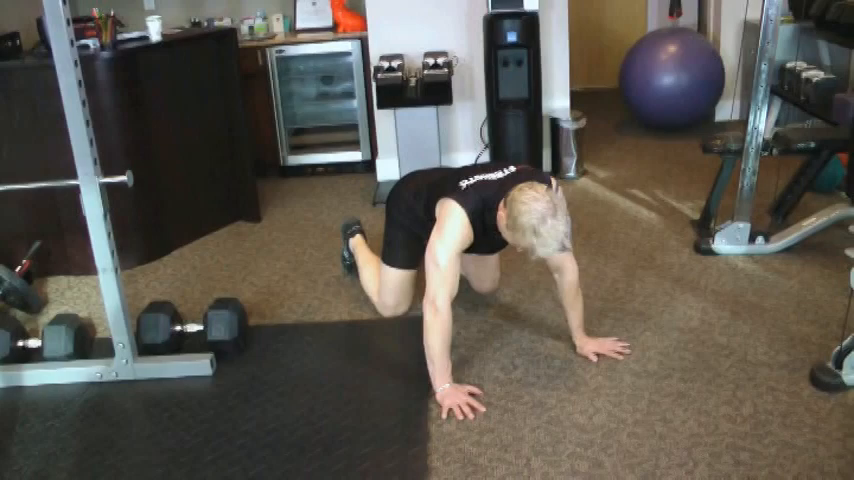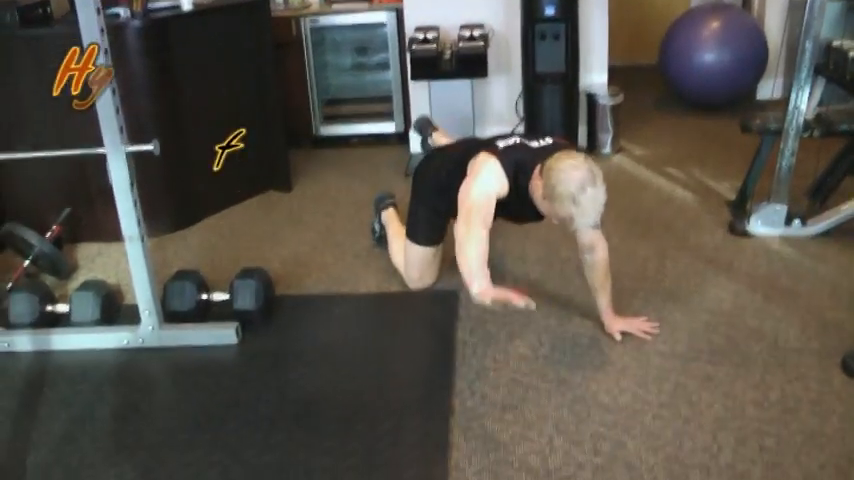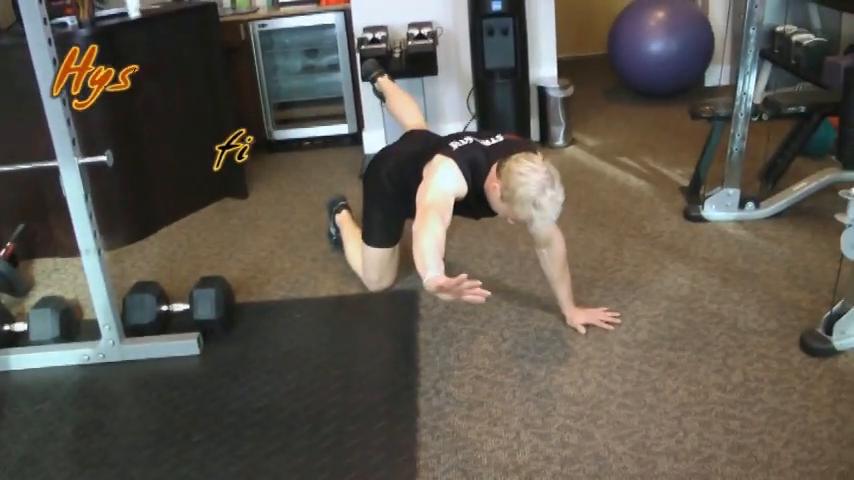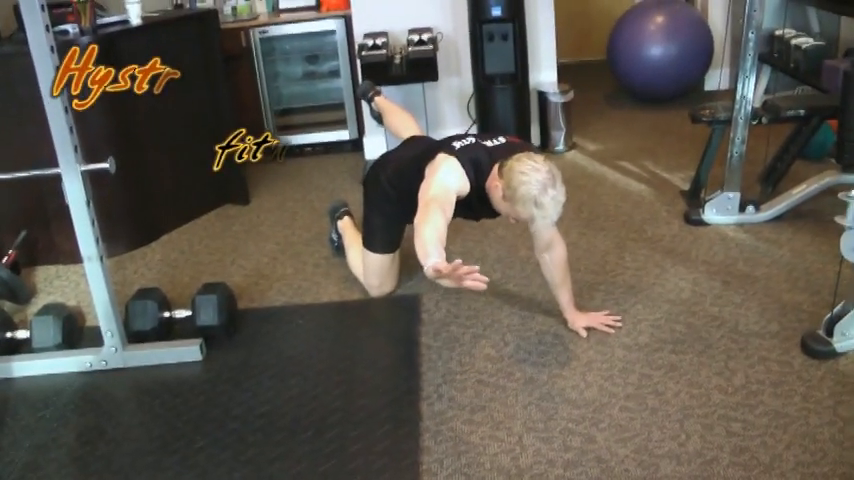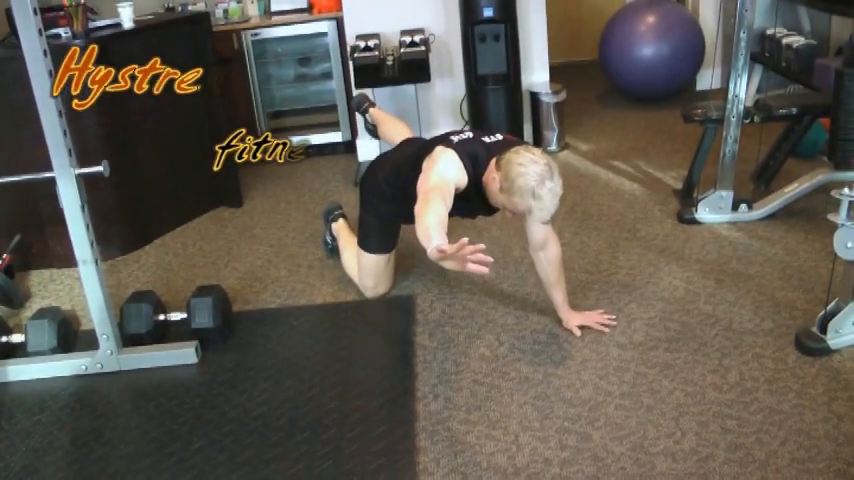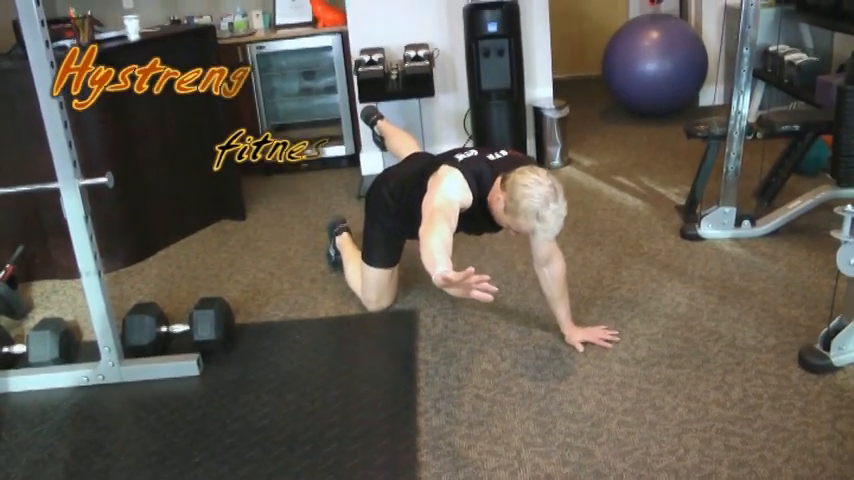
dt=0.7s
person 1, frame 1
left shoulder: (547, 193)
right shoulder: (457, 217)
left elbow: (565, 267)
right elbow: (437, 303)
left wrist: (580, 337)
right wrist: (444, 386)
right hip: (411, 205)
left knee: (487, 286)
right knee: (392, 306)
right ankle: (355, 239)
person 1, frame 2
left shoulder: (574, 175)
right shoulder: (492, 174)
left elbow: (592, 247)
right elbow: (471, 225)
left wrist: (609, 316)
right wrist: (480, 287)
left hip: (463, 165)
right hip: (436, 183)
right knee: (419, 279)
left ankle: (433, 137)
right ankle: (387, 213)
person 1, frame 3
left shoulder: (530, 165)
right shoulder: (448, 173)
left elbow: (549, 240)
right elbow: (430, 221)
left wrist: (569, 308)
right wrist: (434, 278)
left hip: (423, 147)
right hip: (388, 179)
left knee: (418, 130)
right knee: (378, 282)
left ankle: (380, 79)
right ankle: (342, 215)
person 1, frame 4
left shoulder: (530, 171)
right shoulder: (451, 172)
left elbow: (549, 245)
right elbow: (430, 214)
left wrist: (571, 312)
right wrist: (435, 264)
right hip: (388, 186)
left knee: (415, 139)
right knee: (379, 288)
left ankle: (375, 98)
right ankle: (343, 221)
person 1, frame 5
left shoulder: (525, 173)
right shoulder: (449, 164)
left elbow: (543, 244)
right elbow: (430, 203)
left wrist: (565, 311)
right wrist: (437, 247)
right hip: (385, 186)
right knee: (374, 288)
left ankle: (370, 111)
right ankle: (337, 223)
person 1, frame 6
left shoulder: (530, 186)
right shoulder: (454, 184)
left elbow: (548, 260)
right elbow: (434, 227)
left wrist: (568, 327)
right wrist: (443, 273)
left hip: (421, 173)
right hip: (390, 201)
right knee: (377, 302)
left ankle: (379, 123)
right ankle: (341, 237)
